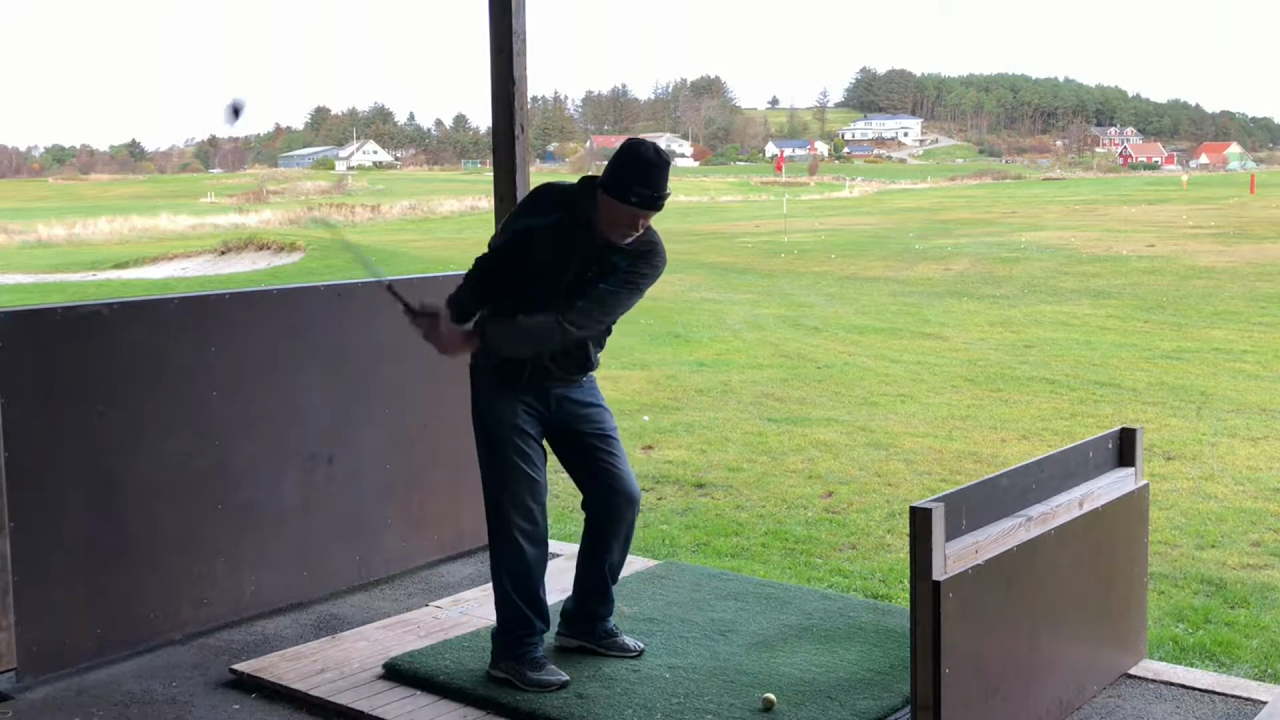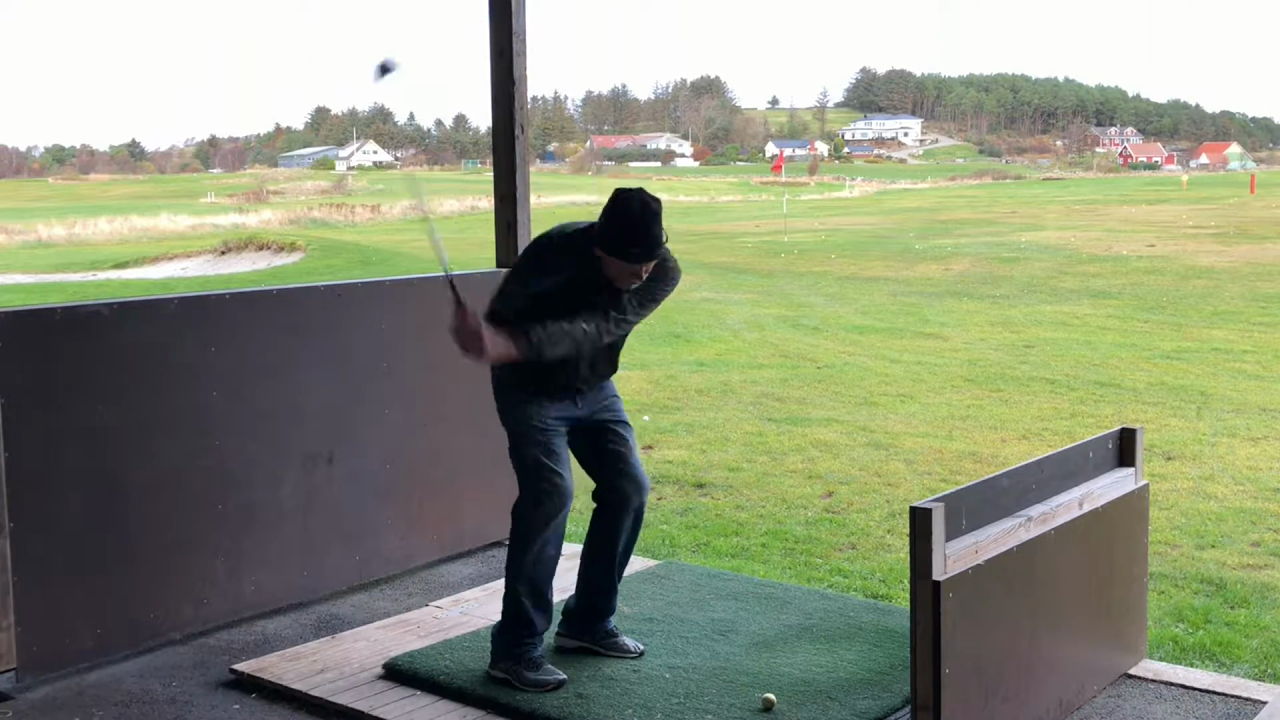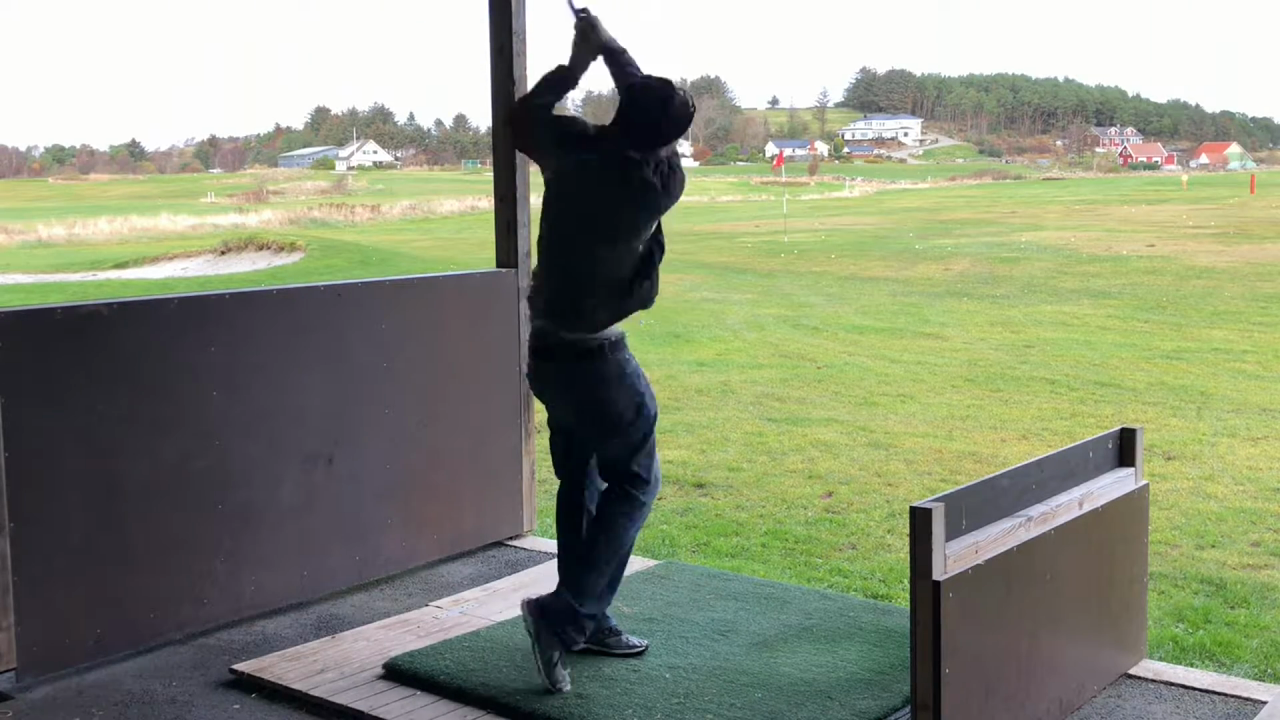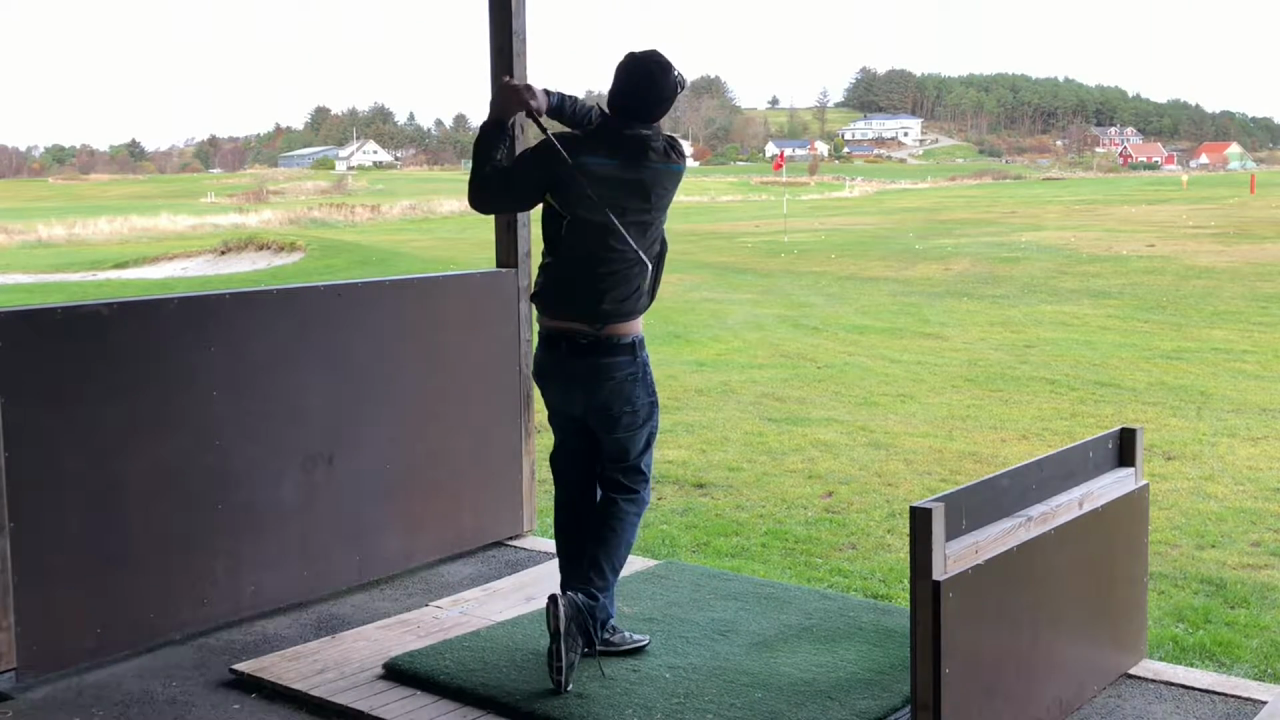
dt=0.4s
person 1, frame 1
left shoulder: (647, 257)
right shoulder: (548, 205)
left elbow: (571, 322)
right elbow: (493, 265)
left wrist: (474, 336)
right wrist: (453, 313)
left hip: (573, 384)
right hip: (505, 380)
left knee: (619, 496)
right knee: (519, 509)
left ankle: (586, 619)
right ankle: (517, 646)
person 1, frame 2
left shoulder: (664, 274)
right shoulder: (551, 255)
left elbow: (592, 333)
right elbow: (503, 318)
left wrist: (510, 345)
right wrist: (485, 333)
left hip: (590, 384)
right hip: (529, 388)
left knee: (629, 489)
right knee: (548, 498)
left ankle: (587, 620)
right ankle: (516, 649)
person 1, frame 3
left shoulder: (570, 144)
right shoulder: (663, 182)
left elbow: (523, 118)
right elbow: (653, 136)
left wrist: (576, 60)
right wrist: (611, 48)
left hip: (546, 349)
right hip: (596, 357)
left knee: (581, 481)
right knee: (633, 487)
left ankle: (585, 616)
right ankle: (565, 612)
person 1, frame 4
left shoulder: (561, 155)
right shoulder: (669, 161)
left elbow: (484, 195)
right elbow: (610, 132)
left wrist: (498, 118)
right wrist: (548, 100)
left hip: (556, 352)
right hip: (616, 358)
left knee: (576, 485)
right knee: (626, 487)
left ankle: (589, 620)
right ankle: (584, 608)
